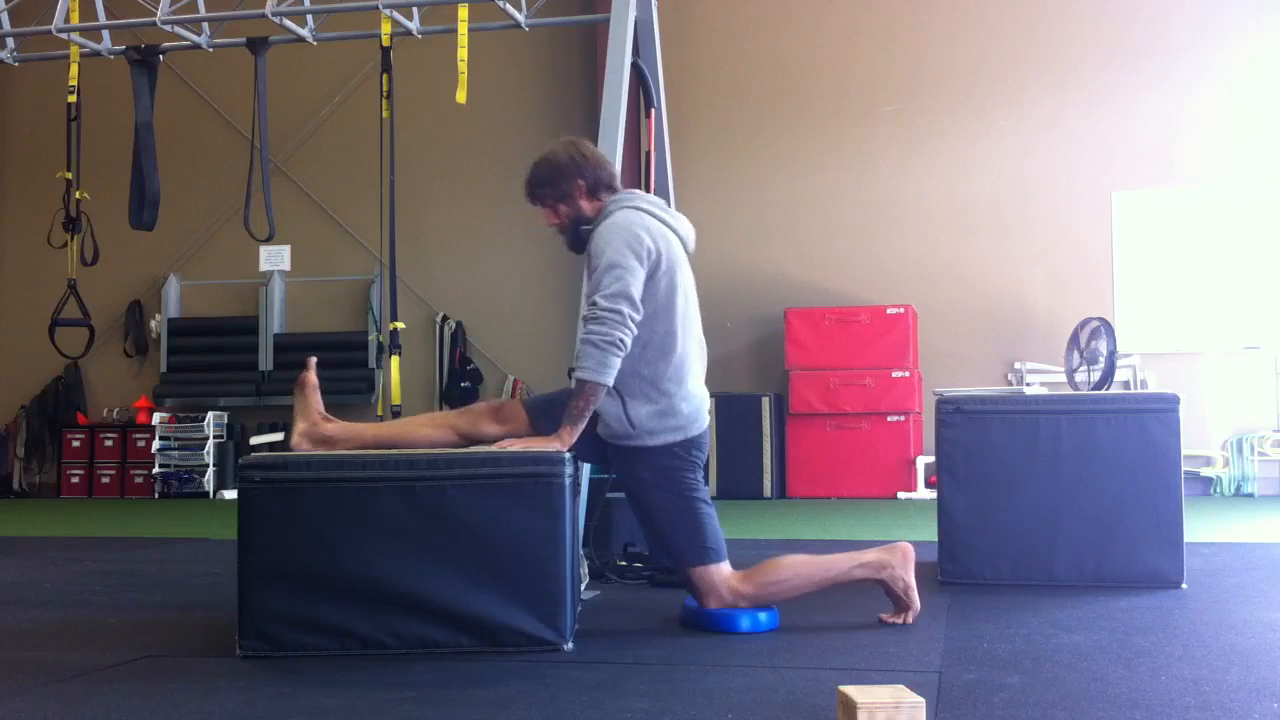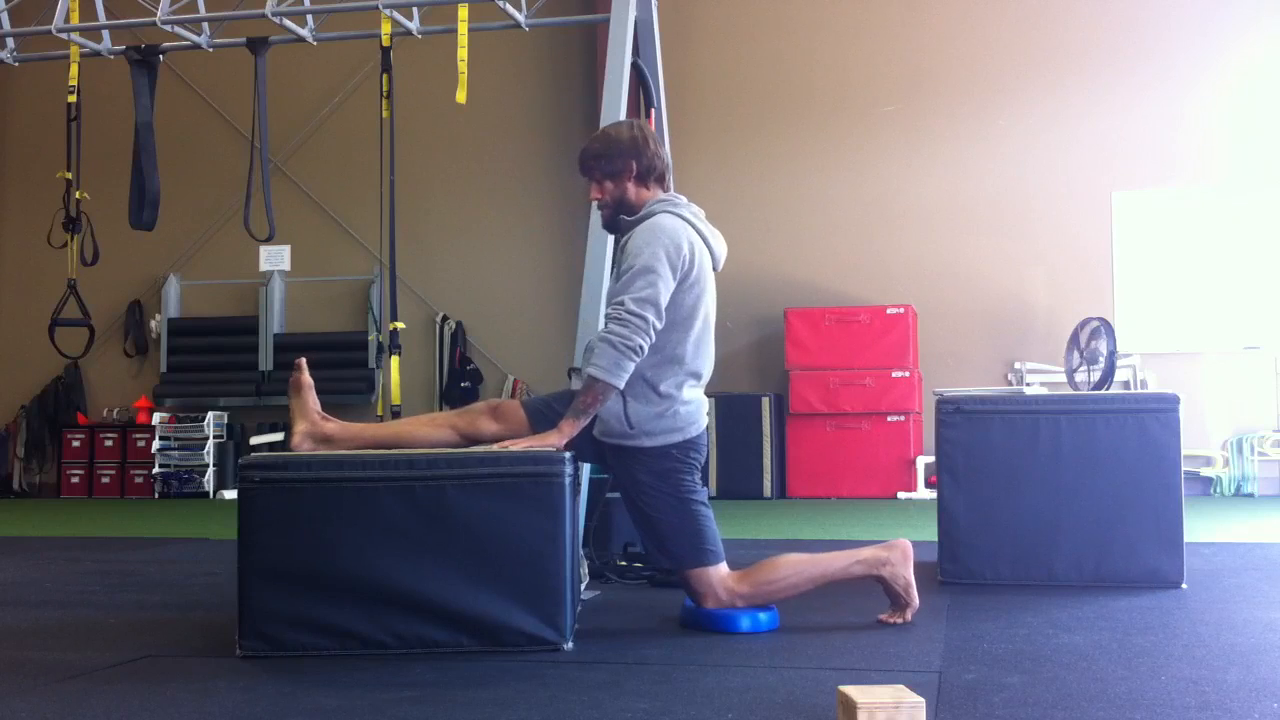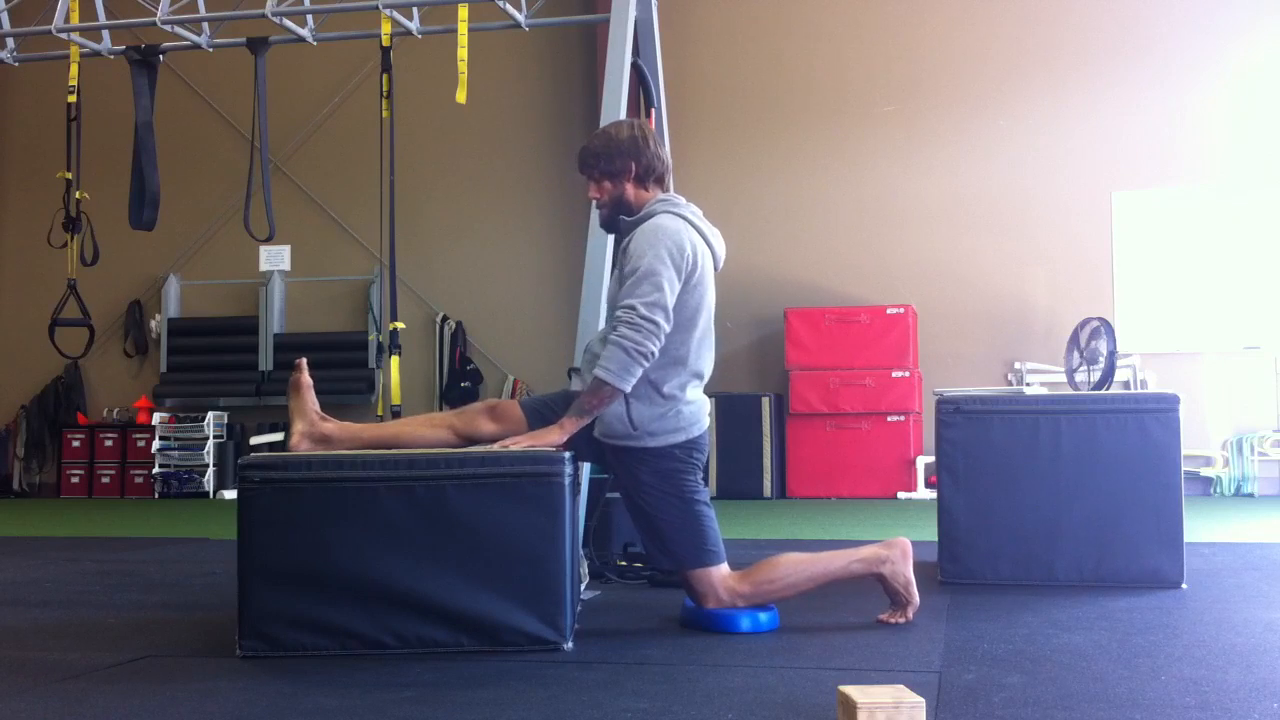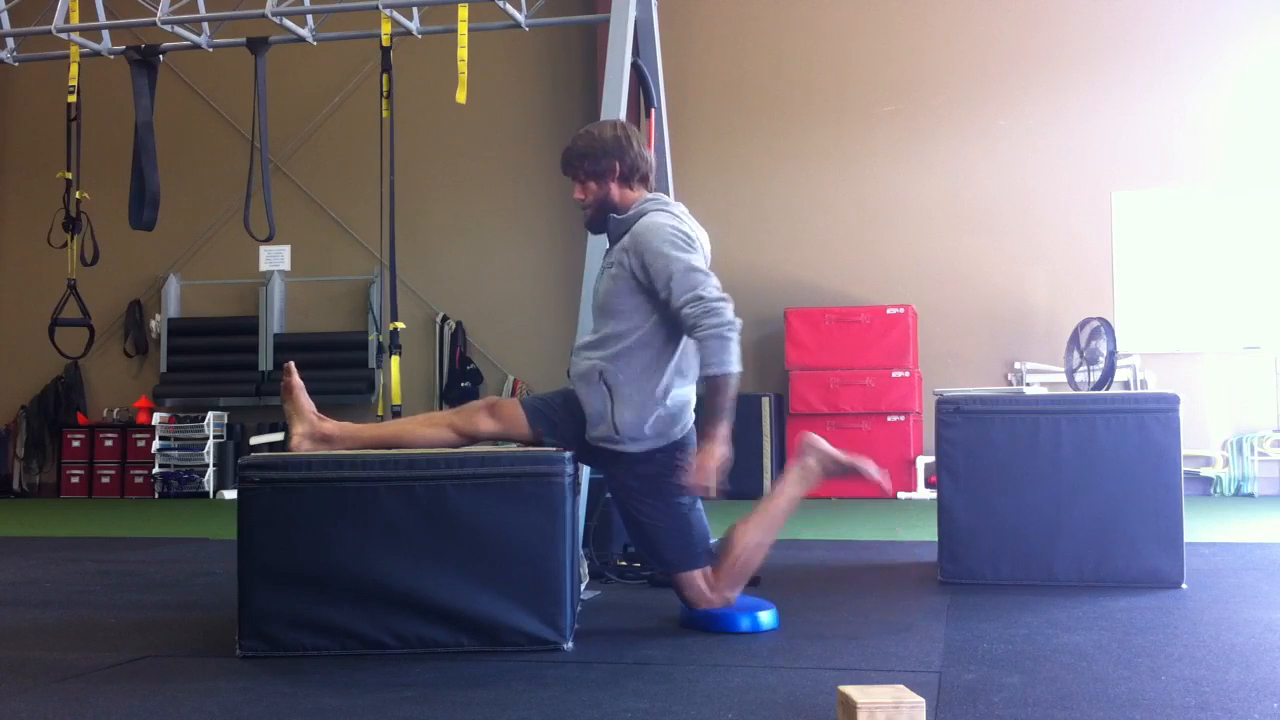
dt=0.5s
person 1, frame 1
left shoulder: (620, 230)
right shoulder: (637, 223)
left elbow: (605, 340)
left wrist: (564, 434)
left hip: (654, 432)
right hip: (637, 413)
left knee: (722, 594)
right knee: (487, 419)
left ankle: (882, 562)
right ankle: (328, 434)
person 1, frame 2
left shoulder: (658, 233)
right shoulder: (667, 228)
left elbow: (622, 343)
left wrist: (563, 430)
left hip: (650, 432)
right hip: (639, 415)
left knee: (719, 595)
right knee: (487, 418)
left ankle: (881, 559)
right ankle: (330, 434)
person 1, frame 3
left shoulder: (659, 234)
right shoulder: (663, 229)
left elbow: (632, 346)
left wrist: (563, 427)
left hip: (651, 433)
right hip: (633, 417)
left knee: (722, 595)
right knee: (486, 418)
left ankle: (880, 559)
right ankle: (328, 434)
person 1, frame 4
left shoulder: (657, 233)
right shoulder: (635, 232)
left elbow: (718, 330)
left wrist: (714, 439)
left hip: (641, 438)
right hip: (599, 412)
left knee: (713, 593)
right knee: (484, 416)
right ankle: (326, 435)
